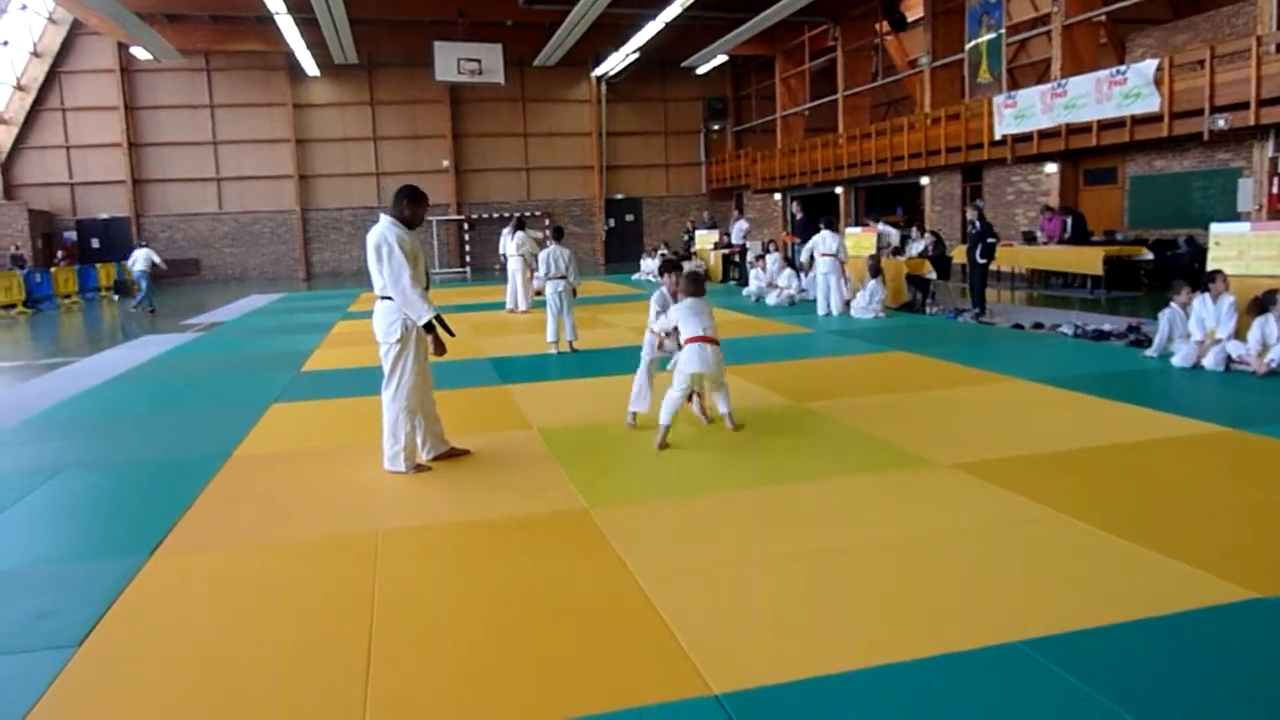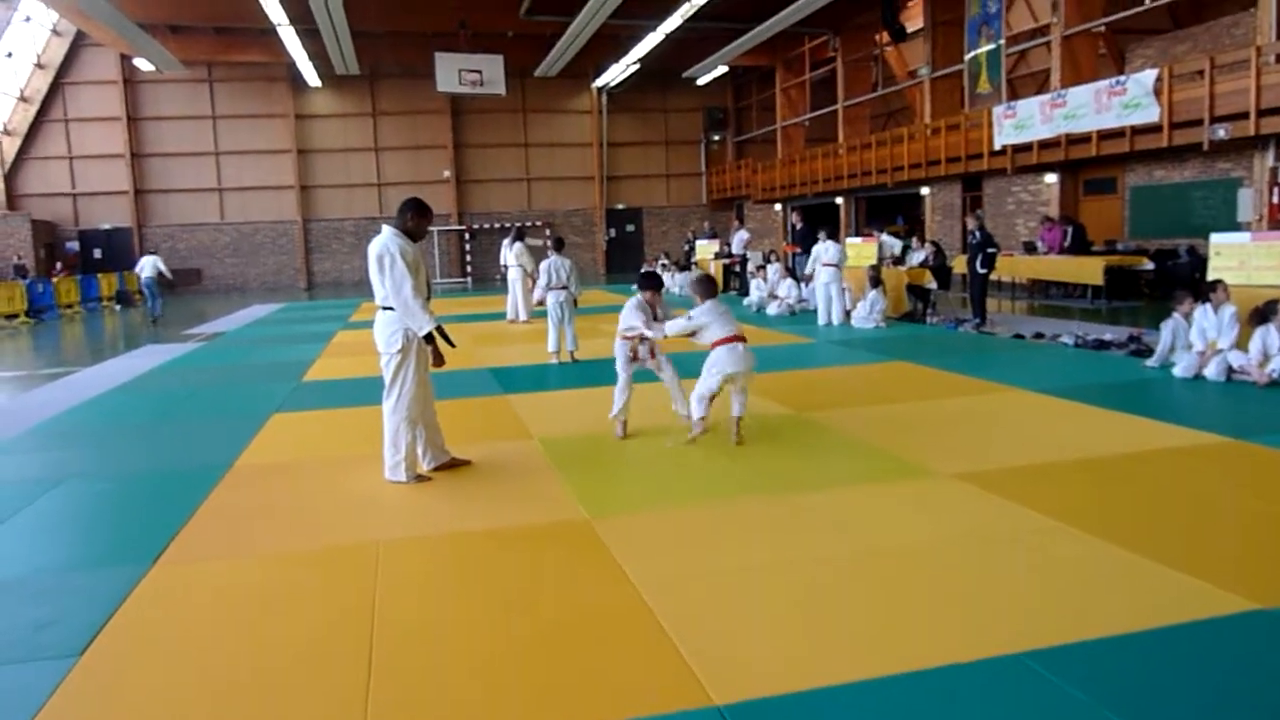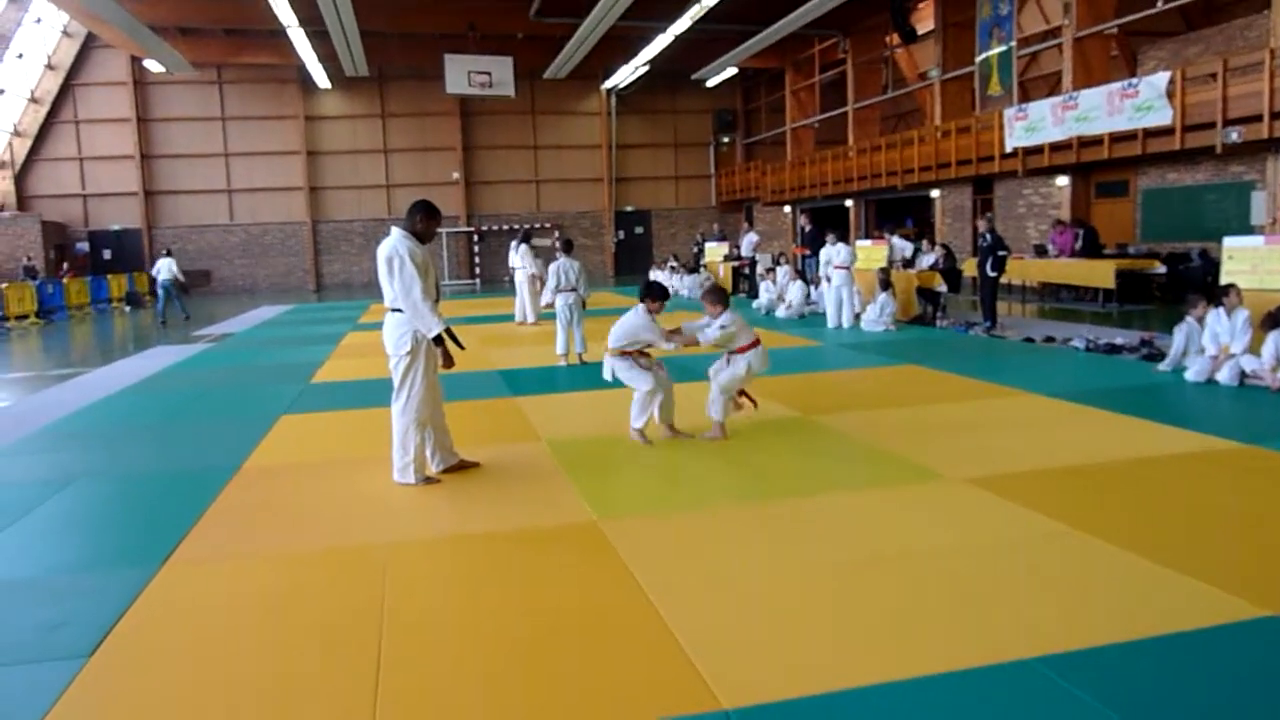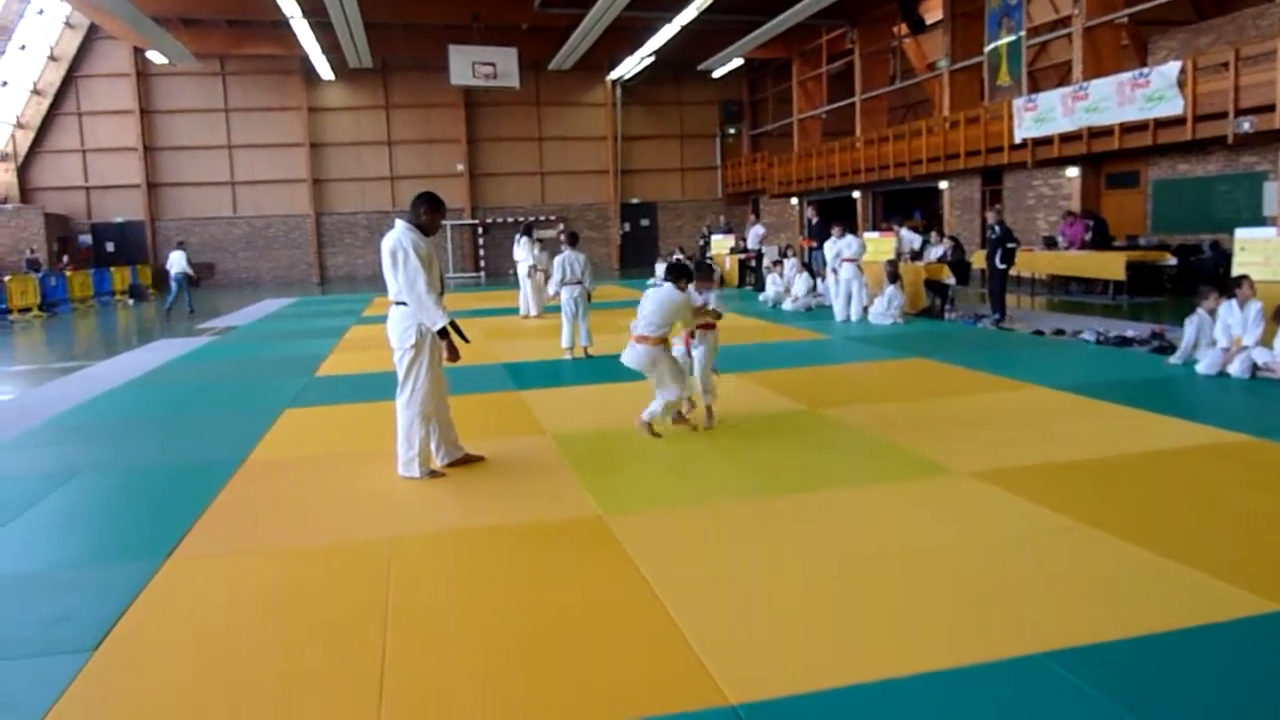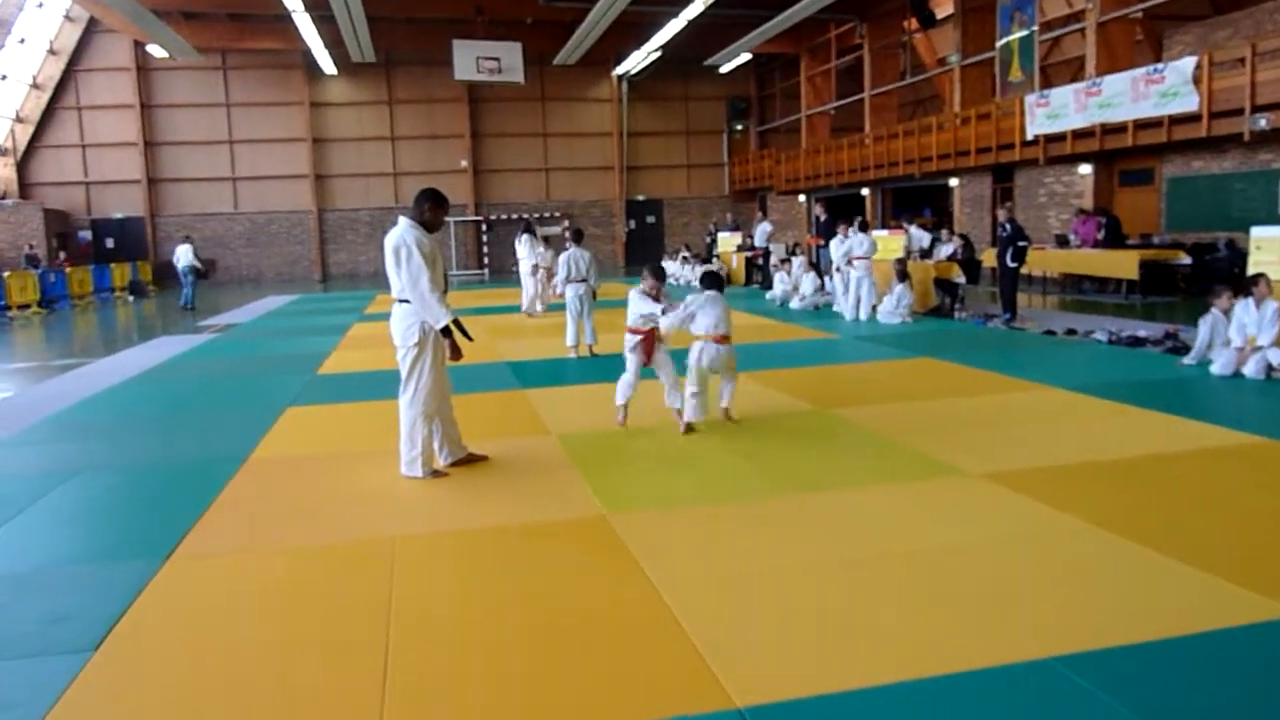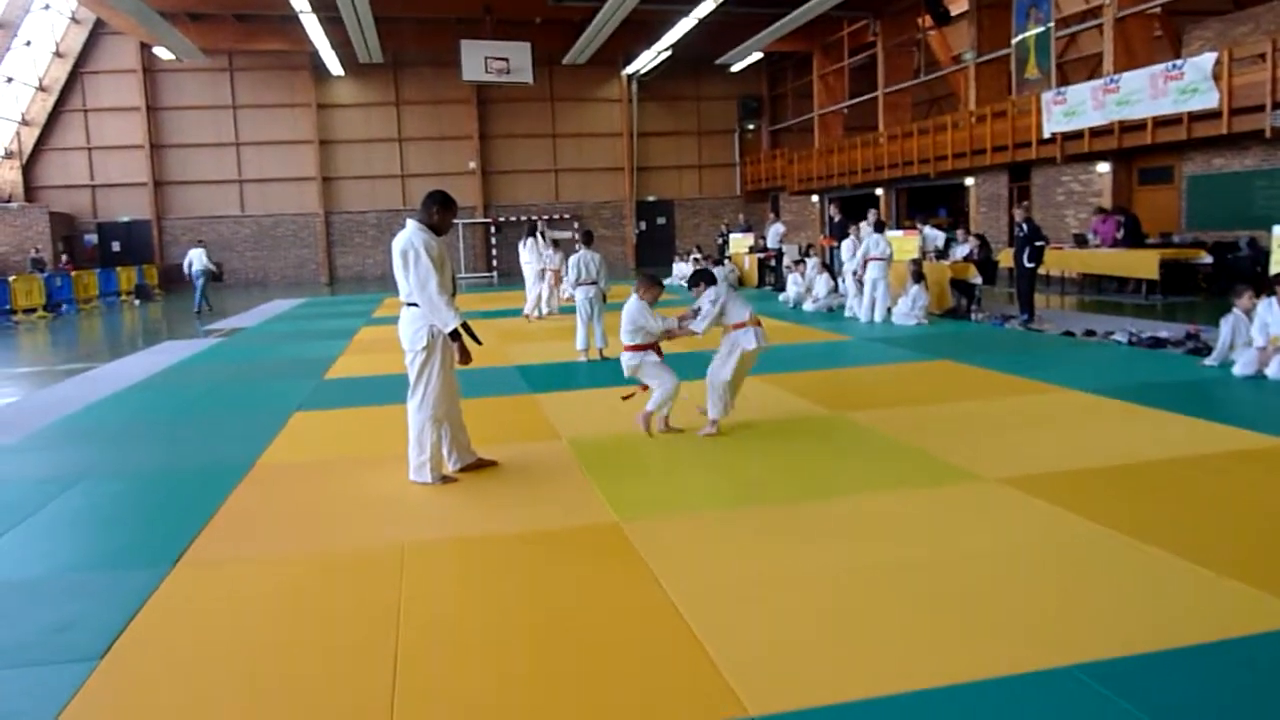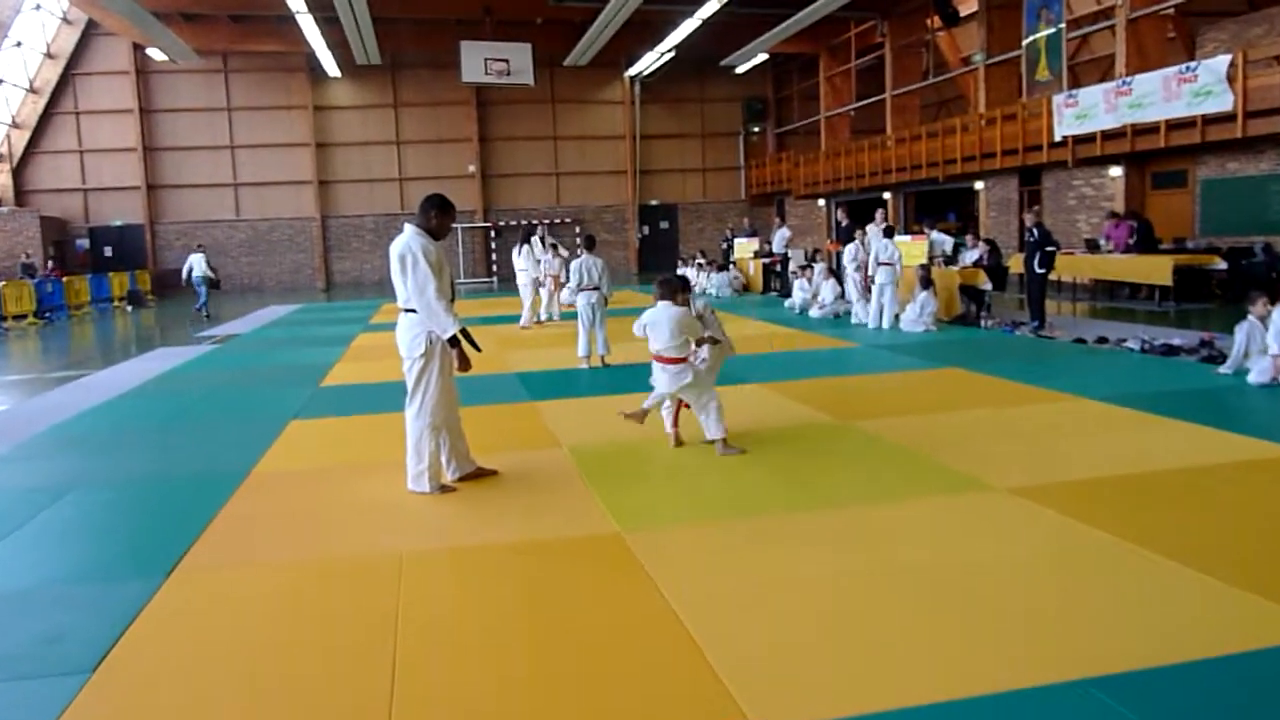
dt=0.2s
person 1, frame 1
left shoulder: (394, 233)
right shoulder: (389, 235)
right elbow: (405, 287)
left wrist: (429, 321)
right wrist: (432, 330)
left hip: (406, 317)
right hip: (399, 319)
left knee: (420, 386)
right knee: (402, 390)
left ankle: (435, 447)
right ankle: (399, 459)
person 1, frame 2
left shoulder: (396, 243)
right shoulder: (391, 246)
right elbow: (406, 297)
left wrist: (429, 333)
right wrist: (431, 340)
left hip: (407, 327)
right hip: (400, 329)
left knee: (421, 397)
right knee: (403, 400)
left ankle: (436, 457)
right ankle: (400, 469)
person 1, frame 3
left shoulder: (404, 245)
right shoulder: (401, 248)
right elbow: (415, 299)
left wrist: (437, 336)
right wrist: (440, 342)
left hip: (416, 329)
right hip: (409, 331)
left knee: (430, 399)
right knee: (411, 402)
left ankle: (444, 459)
right ankle: (408, 471)
person 1, frame 4
left shoulder: (408, 238)
right shoulder: (406, 241)
right elbow: (420, 292)
left wrist: (442, 330)
right wrist: (446, 336)
left hip: (420, 322)
right hip: (414, 324)
left knee: (434, 393)
right knee: (416, 396)
left ankle: (449, 453)
right ankle: (413, 465)
person 1, frame 5
left shoulder: (411, 235)
right shoulder: (409, 238)
right elbow: (423, 290)
left wrist: (445, 328)
right wrist: (448, 334)
left hip: (423, 320)
right hip: (417, 323)
left knee: (437, 392)
right knee: (419, 395)
left ankle: (452, 453)
right ankle: (416, 464)
person 1, frame 6
left shoulder: (420, 238)
right shoulder: (417, 241)
right elbow: (431, 294)
left wrist: (453, 331)
right wrist: (457, 337)
left hip: (431, 324)
right hip: (426, 326)
left knee: (446, 396)
right knee: (428, 399)
left ankle: (461, 458)
right ankle: (425, 469)
person 1, frame 7
left shoulder: (417, 242)
right shoulder: (415, 245)
right elbow: (430, 299)
left wrist: (452, 338)
right wrist: (456, 343)
left hip: (429, 330)
right hip: (424, 333)
left knee: (445, 404)
right knee: (426, 407)
left ankle: (460, 467)
right ankle: (423, 479)
